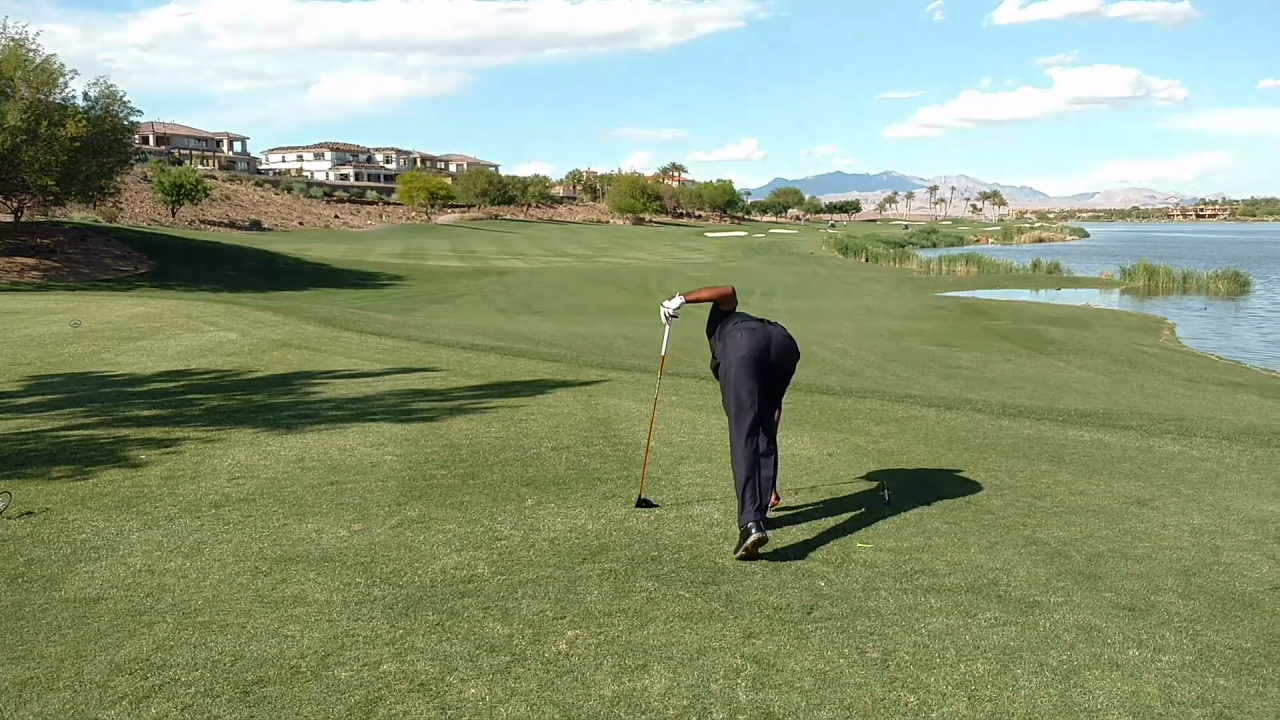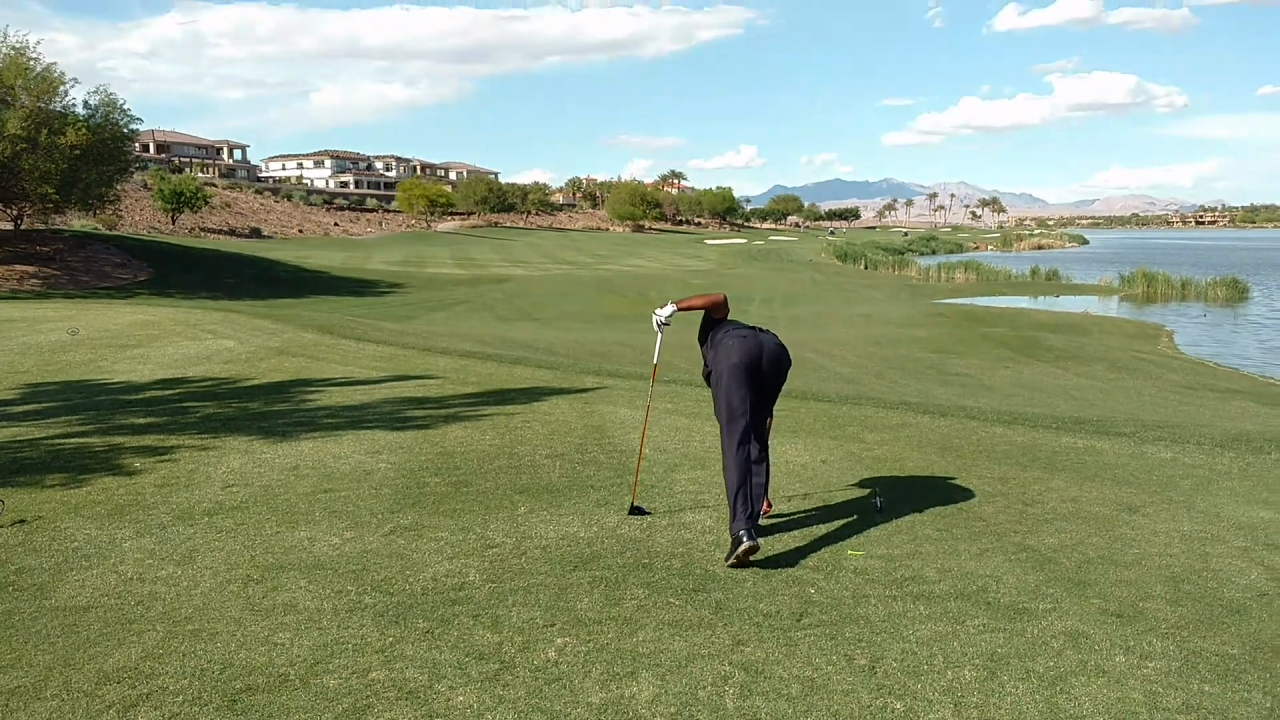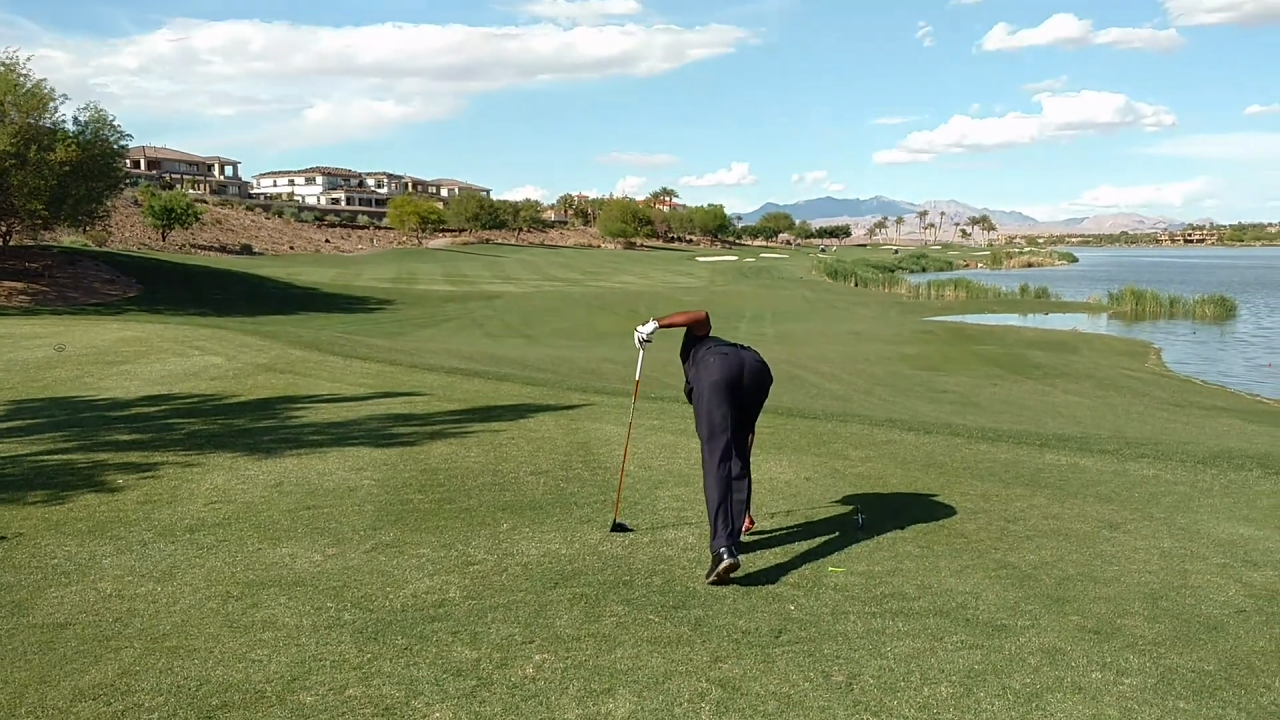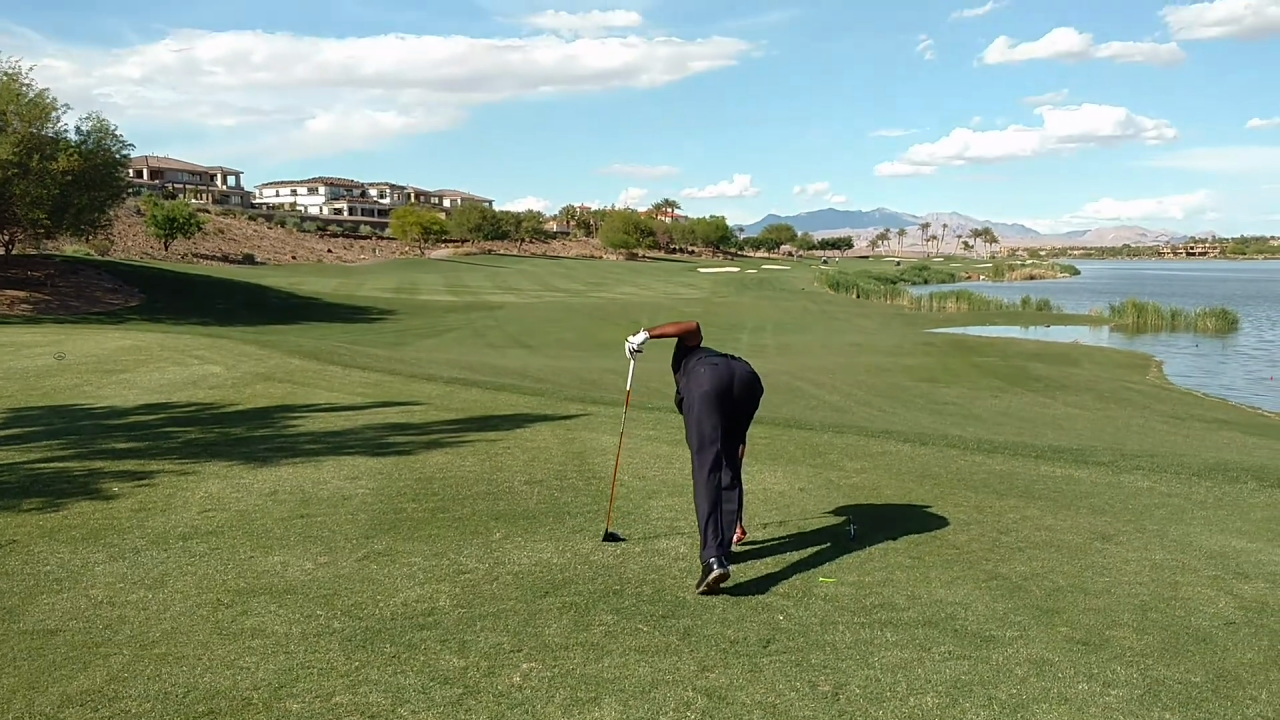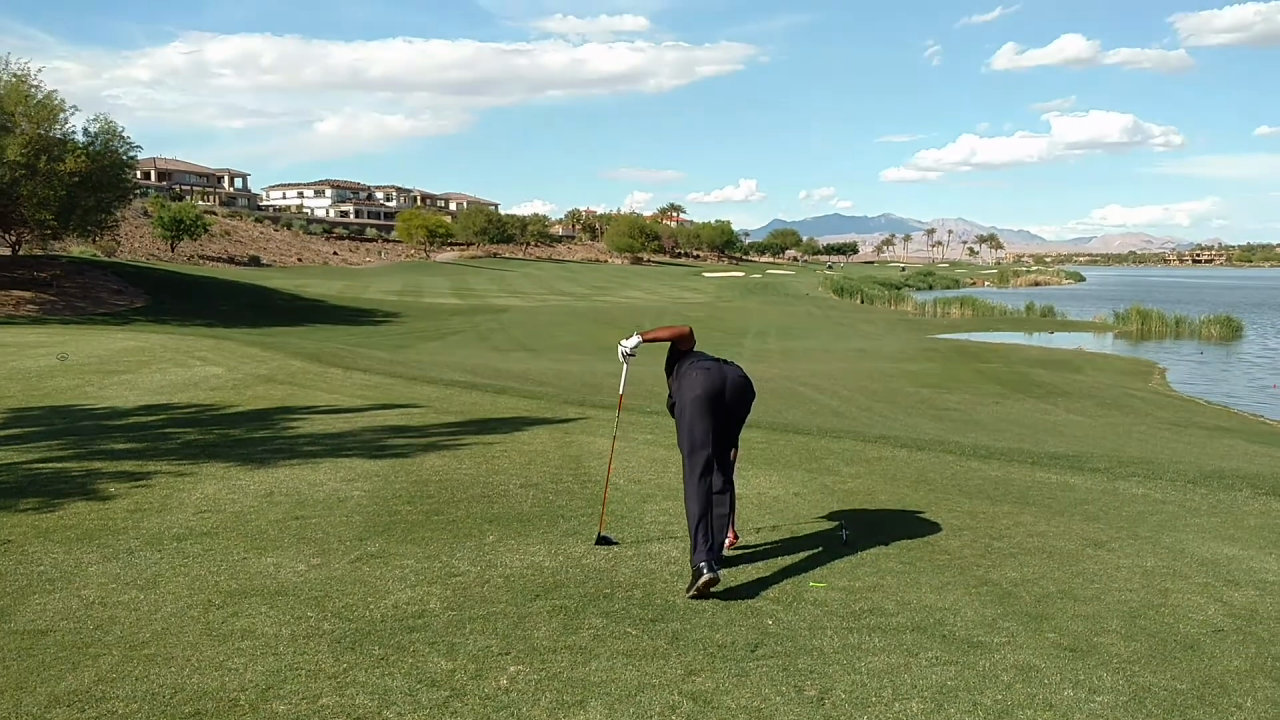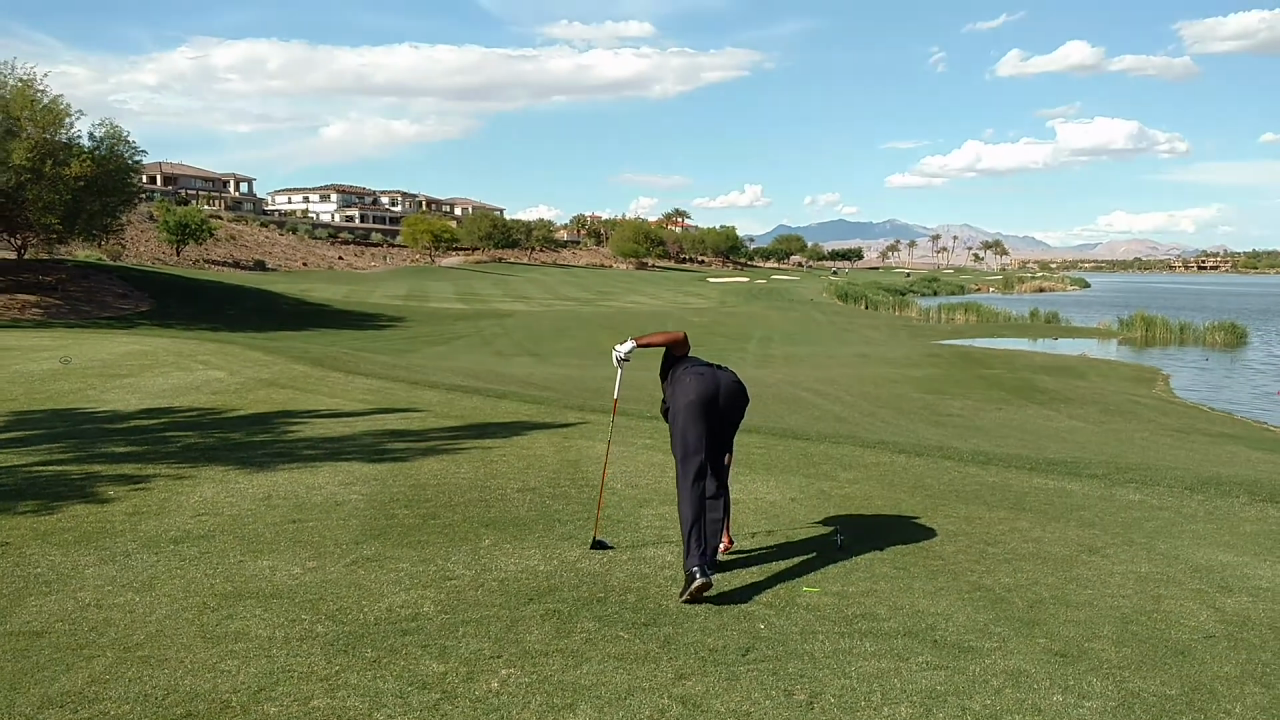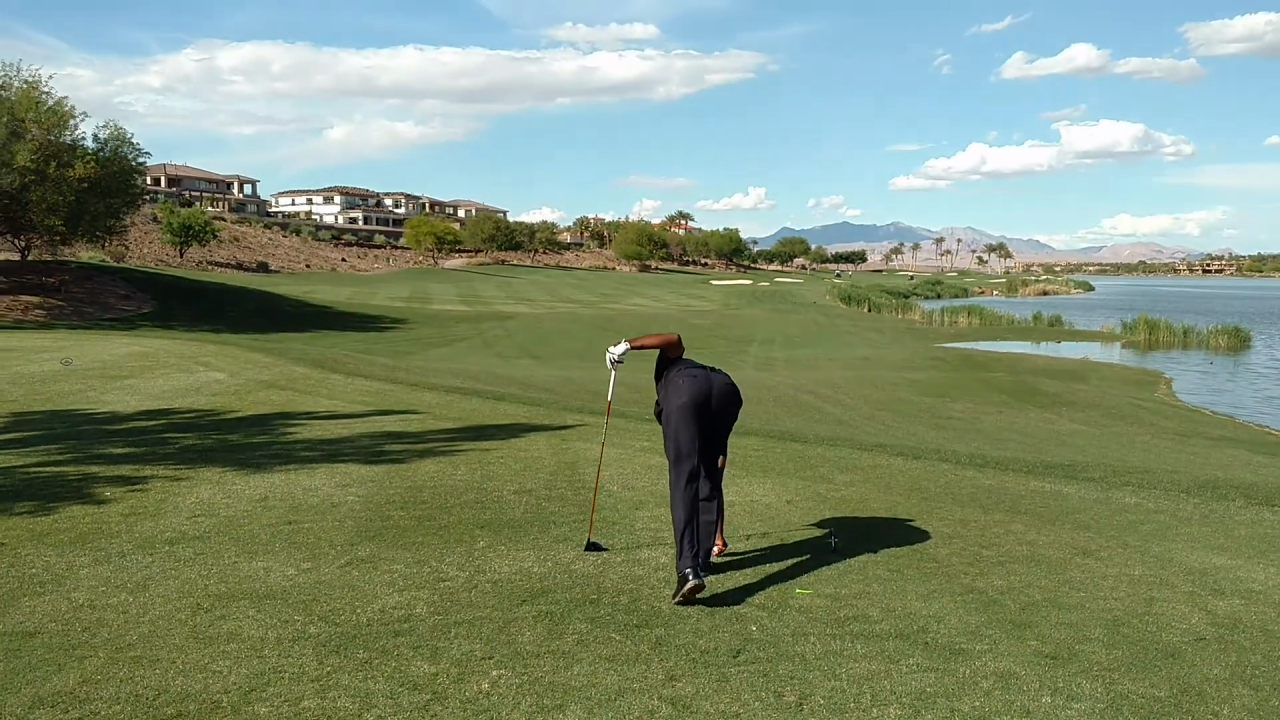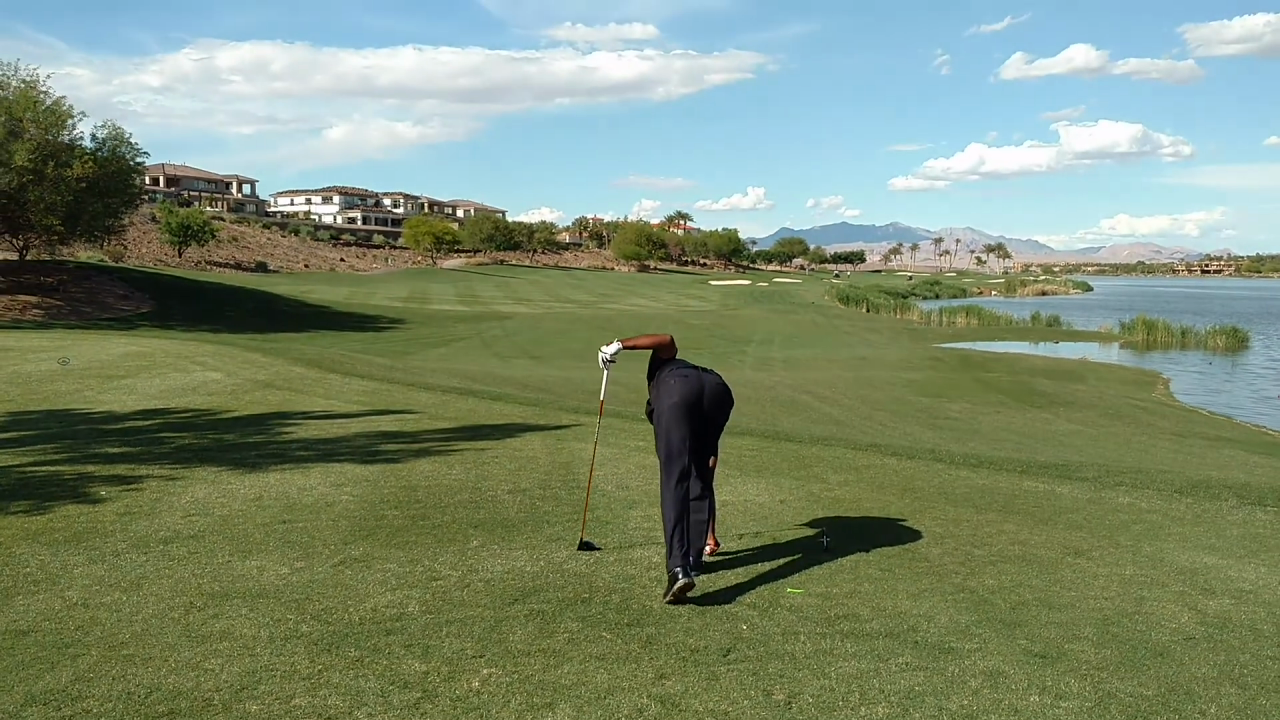
dt=0.1s
person 1, frame 1
left shoulder: (723, 321)
left elbow: (728, 293)
right elbow: (774, 421)
left wrist: (682, 298)
right wrist: (771, 488)
left hip: (742, 343)
right hip: (784, 344)
left knee: (743, 435)
right knee: (765, 431)
left ankle: (751, 523)
right ankle: (758, 511)
person 1, frame 2
left shoulder: (715, 329)
left elbow: (720, 300)
right elbow: (765, 427)
left wrist: (674, 307)
right wrist: (763, 496)
left hip: (734, 351)
right hip: (776, 352)
left knee: (735, 443)
right knee: (756, 439)
left ankle: (743, 531)
right ankle: (750, 519)
person 1, frame 3
left shoulder: (697, 346)
left elbow: (702, 317)
right elbow: (747, 445)
left wrist: (655, 324)
right wrist: (745, 512)
left hip: (715, 368)
right hip: (757, 368)
left knee: (717, 459)
right knee: (738, 455)
left ankle: (723, 548)
right ankle: (731, 536)
person 1, frame 4
left shoulder: (688, 357)
left elbow: (693, 328)
right elbow: (737, 461)
left wrist: (646, 334)
right wrist: (736, 523)
left hip: (706, 378)
right hip: (748, 380)
left knee: (706, 469)
right knee: (729, 466)
left ankle: (713, 558)
right ankle: (723, 546)
person 1, frame 5
left shoulder: (682, 361)
left elbow: (686, 332)
right elbow: (729, 466)
left wrist: (639, 338)
right wrist: (728, 527)
left hip: (697, 382)
right hip: (740, 384)
left knee: (697, 473)
right knee: (721, 471)
left ankle: (703, 563)
right ankle: (714, 550)
person 1, frame 6
left shoulder: (677, 366)
left elbow: (680, 338)
right elbow: (724, 472)
left wrist: (634, 343)
right wrist: (724, 532)
left hip: (692, 387)
right hip: (734, 389)
left knee: (690, 479)
right knee: (714, 476)
left ankle: (696, 568)
right ankle: (708, 554)
person 1, frame 7
left shoulder: (671, 369)
left elbow: (674, 340)
right elbow: (717, 476)
left wrist: (628, 345)
right wrist: (717, 534)
left hip: (685, 389)
right hip: (728, 392)
left knee: (683, 481)
right knee: (708, 479)
left ankle: (689, 569)
right ankle: (701, 557)
person 1, frame 8
left shoulder: (664, 370)
left elbow: (667, 341)
right elbow: (709, 478)
left wrist: (620, 345)
right wrist: (709, 535)
left hip: (676, 388)
right hip: (719, 392)
left knee: (674, 481)
right knee: (699, 477)
left ankle: (679, 568)
right ankle: (693, 556)
